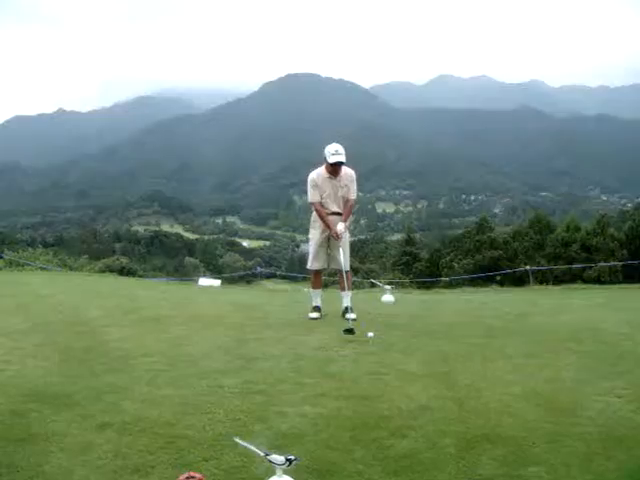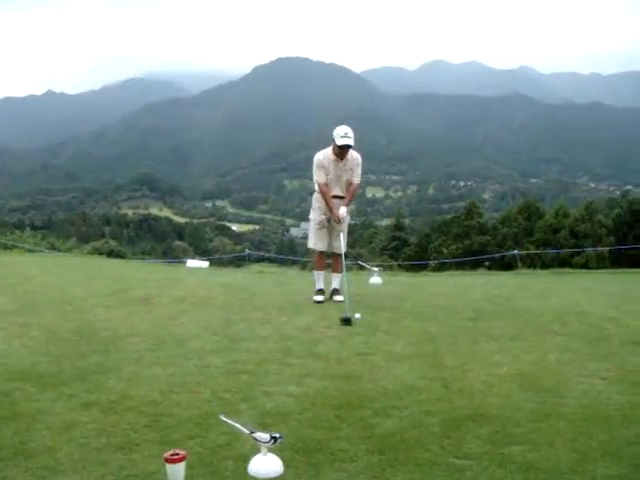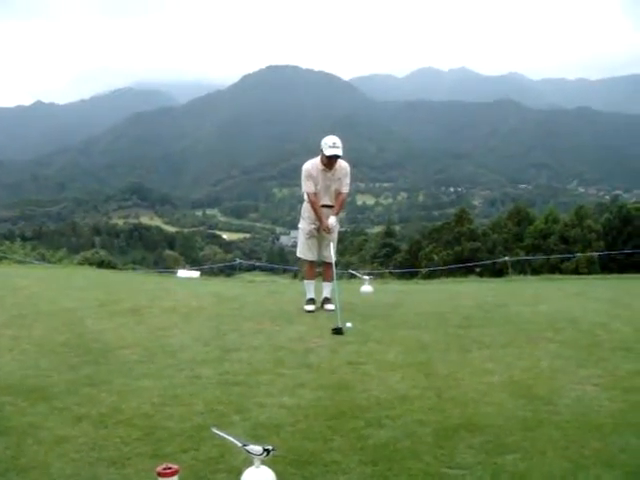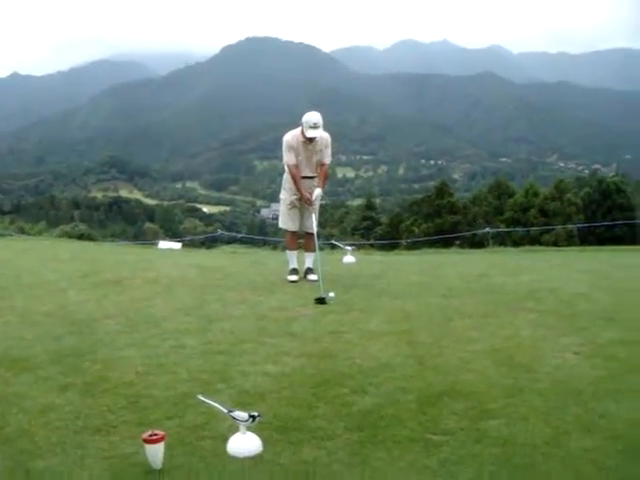
dt=0.7s
person 1, frame 1
left shoulder: (350, 174)
right shoulder: (314, 177)
left elbow: (351, 201)
right elbow: (316, 206)
left wrist: (342, 223)
right wrist: (330, 227)
left hip: (341, 221)
right hip: (320, 221)
left knee: (344, 266)
right knee: (316, 267)
left ankle: (347, 305)
right ankle: (316, 305)
person 1, frame 2
left shoulder: (356, 158)
right shoulder: (320, 157)
left elbow: (354, 184)
right elbow: (322, 187)
left wrist: (344, 207)
right wrist: (333, 210)
left hip: (342, 204)
right hip: (322, 203)
left knee: (338, 250)
right knee: (319, 248)
left ankle: (335, 287)
right ankle: (319, 287)
person 1, frame 3
left shoulder: (344, 167)
right shoulder: (309, 167)
left elbow: (342, 194)
right elbow: (312, 197)
left wrist: (333, 216)
right wrist: (322, 220)
left hip: (332, 213)
right hip: (311, 212)
left knee: (329, 259)
right knee: (308, 258)
left ankle: (327, 296)
right ankle: (310, 297)
person 1, frame 4
left shoulder: (325, 138)
right shoulder: (289, 138)
left elbow: (325, 166)
right elbow: (293, 168)
left wrist: (320, 188)
right wrist: (302, 193)
left hip: (313, 184)
right hip: (293, 183)
left knee: (311, 229)
right knee: (290, 228)
left ankle: (309, 266)
right ankle: (293, 267)
